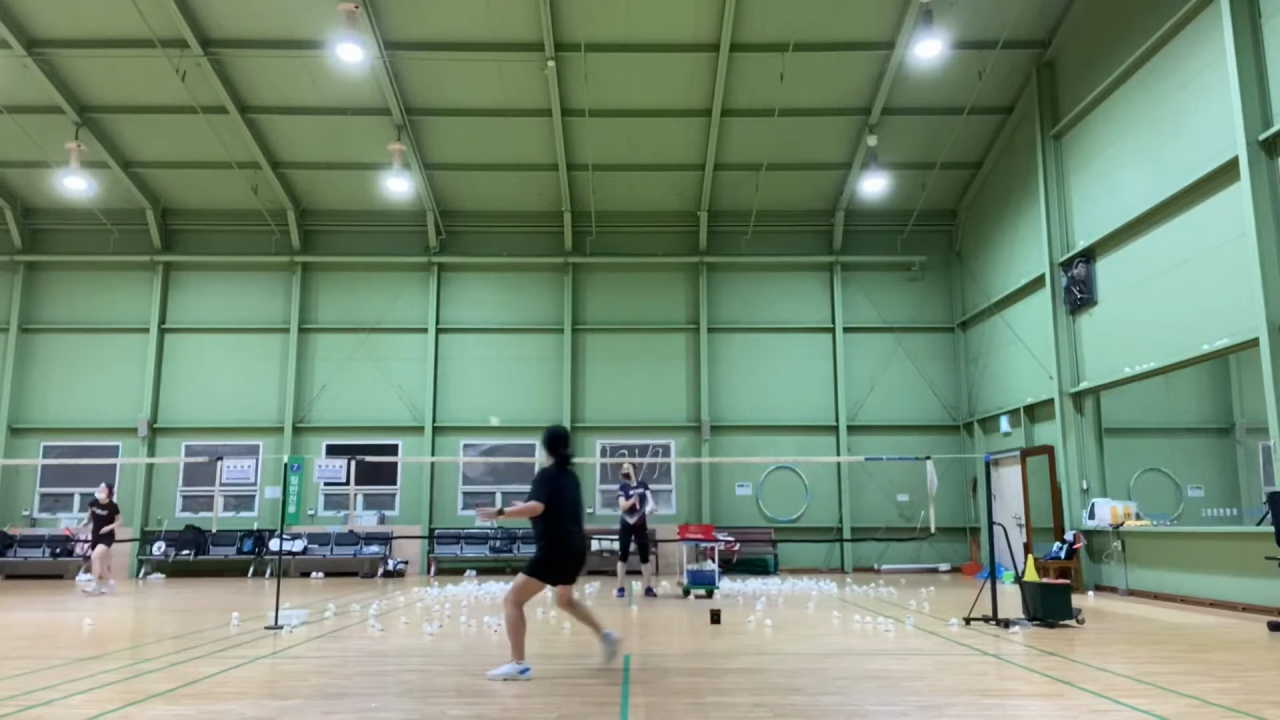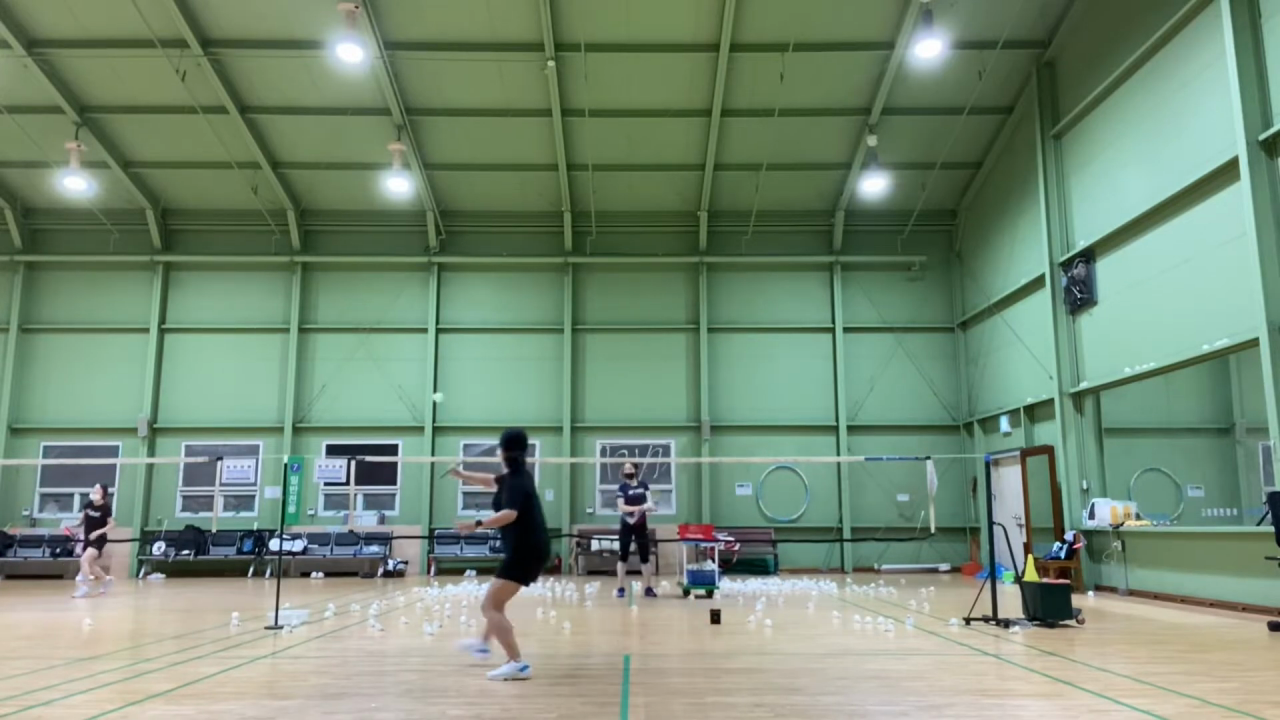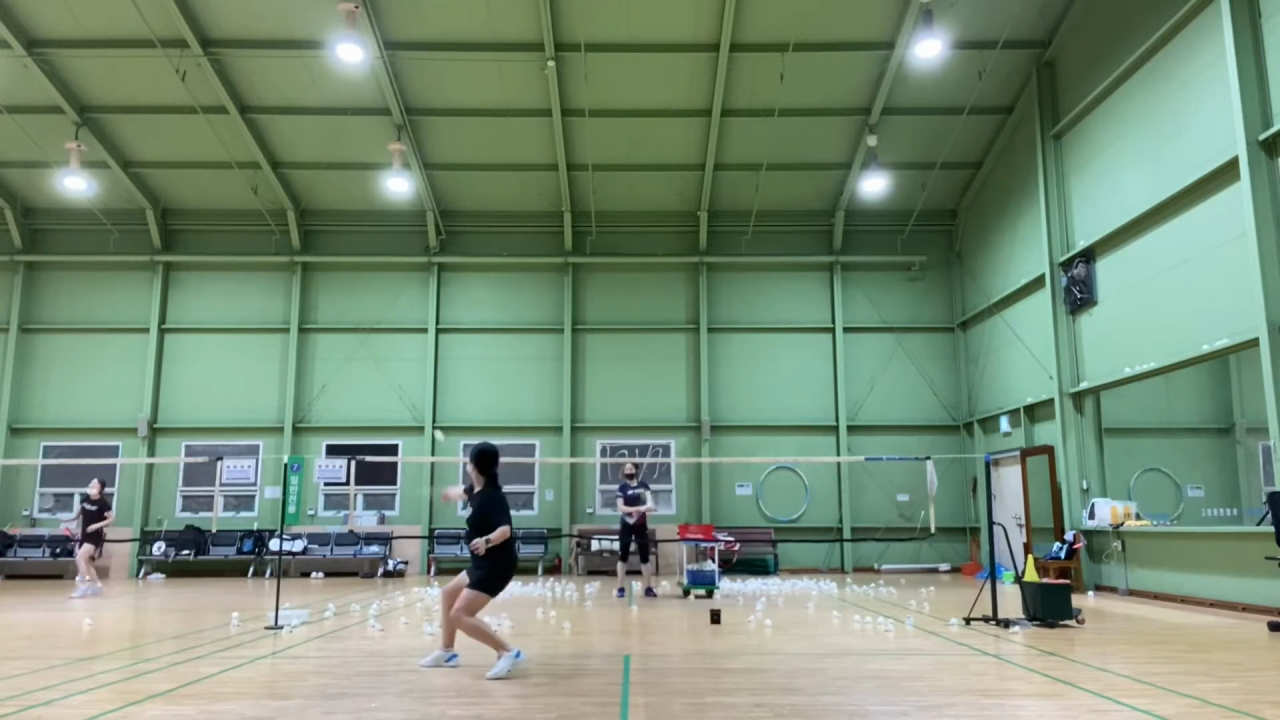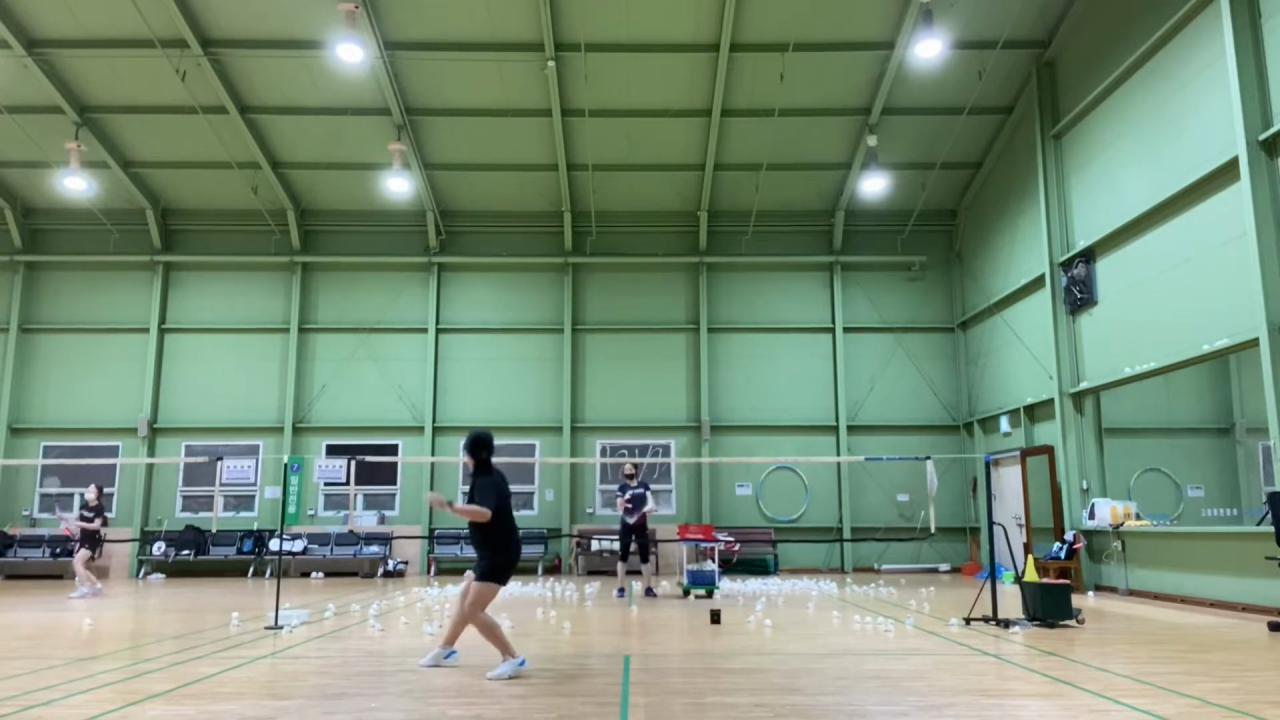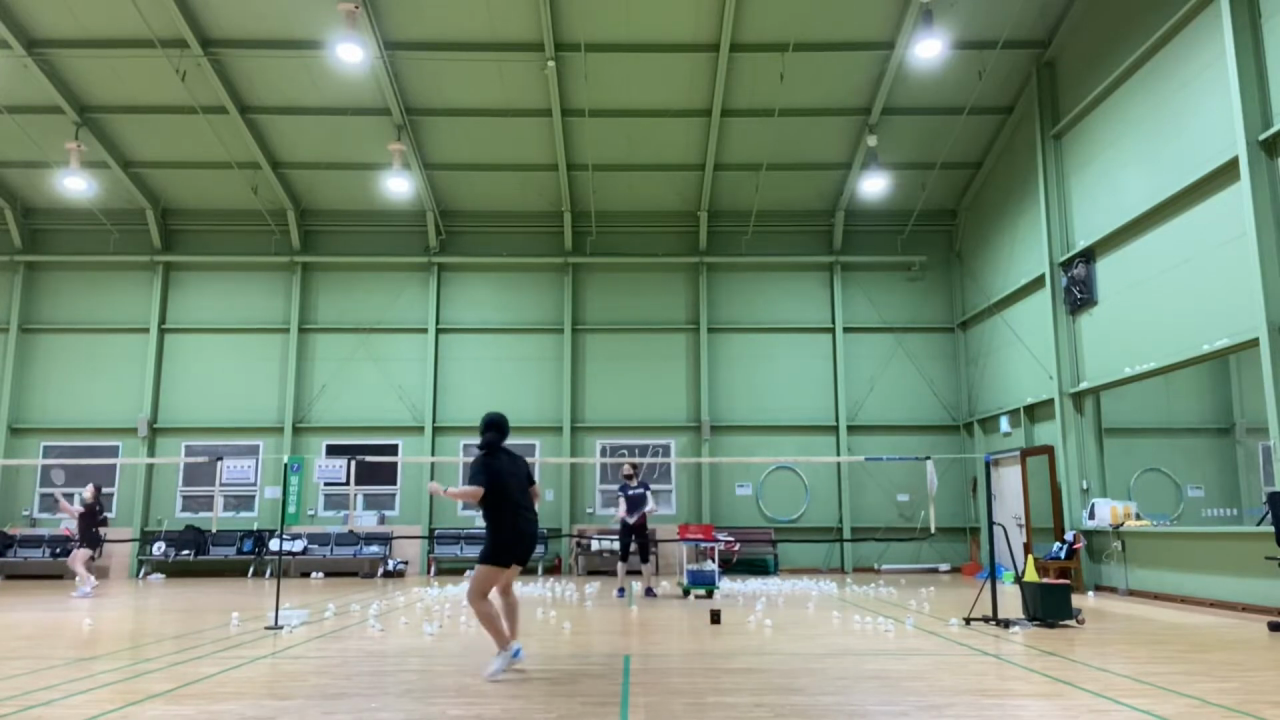
dt=0.2s
person 1, frame 1
left shoulder: (546, 474)
right shoulder: (570, 476)
left elbow: (537, 508)
left wrist: (501, 512)
right wrist: (522, 507)
left hip: (554, 551)
right hip: (576, 548)
left knee: (512, 601)
right knee: (564, 600)
left ankle: (518, 665)
right ankle: (605, 635)
person 1, frame 2
left shoulder: (514, 480)
right shoulder: (518, 474)
left elbow: (509, 514)
right elbow: (492, 481)
left wrist: (477, 524)
right wrist: (463, 475)
left hip: (525, 552)
right hip: (533, 549)
left knee: (489, 606)
right knee: (495, 598)
left ankle: (517, 663)
right ankle: (483, 643)
person 1, frame 3
left shoulder: (491, 497)
right shoulder: (477, 488)
left elbow: (504, 530)
right elbow: (464, 491)
left wrist: (486, 541)
right wrist: (454, 494)
left hip: (496, 565)
right hip: (484, 563)
left knee: (459, 614)
right knee: (448, 594)
left ankle: (508, 653)
right ankle: (447, 652)
person 1, frame 4
left shoulder: (484, 481)
right shoulder: (493, 475)
left elbow: (484, 514)
left wrist: (449, 506)
left hip: (498, 553)
right hip: (499, 550)
left knee: (474, 610)
right knee: (466, 597)
left ankle: (513, 659)
right ankle: (445, 650)
person 1, frame 5
left shoulder: (482, 462)
right shoulder: (519, 460)
left elbow: (475, 493)
right elbow: (535, 494)
left wrist: (443, 491)
left hip: (503, 534)
right hip: (528, 531)
left knee: (476, 595)
right knee: (504, 587)
left ankle: (507, 650)
right ankle: (512, 643)
